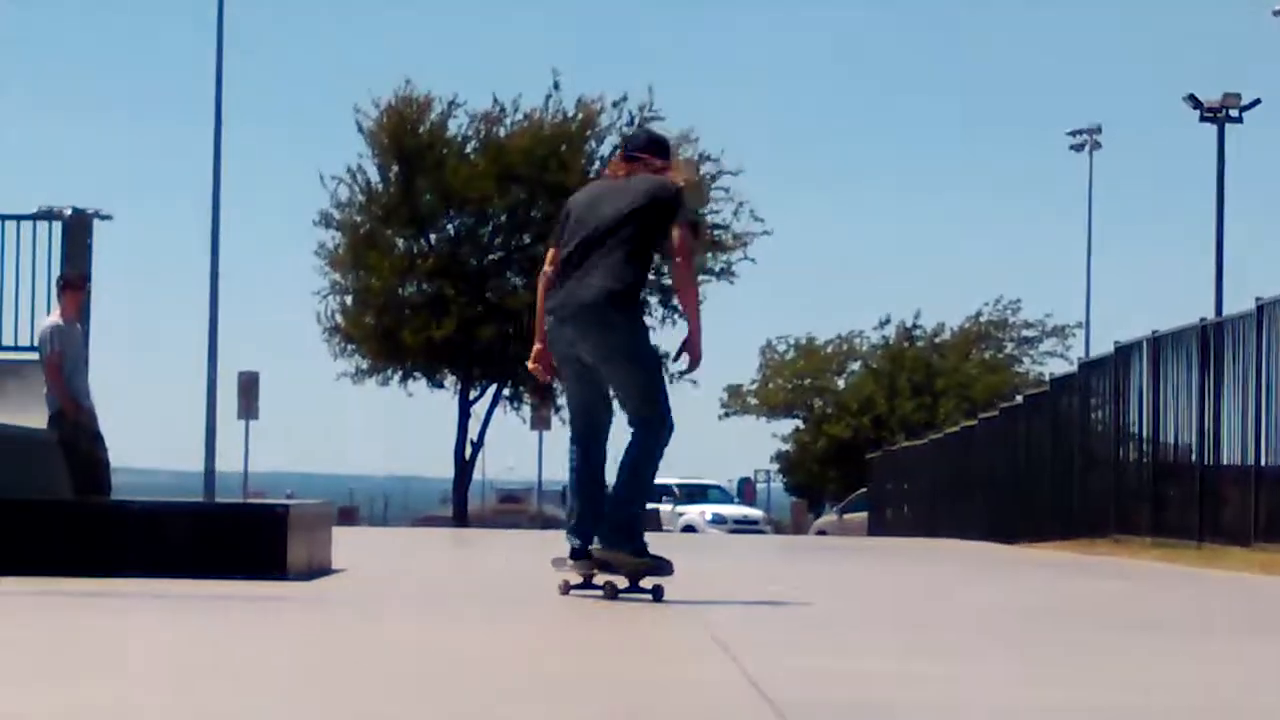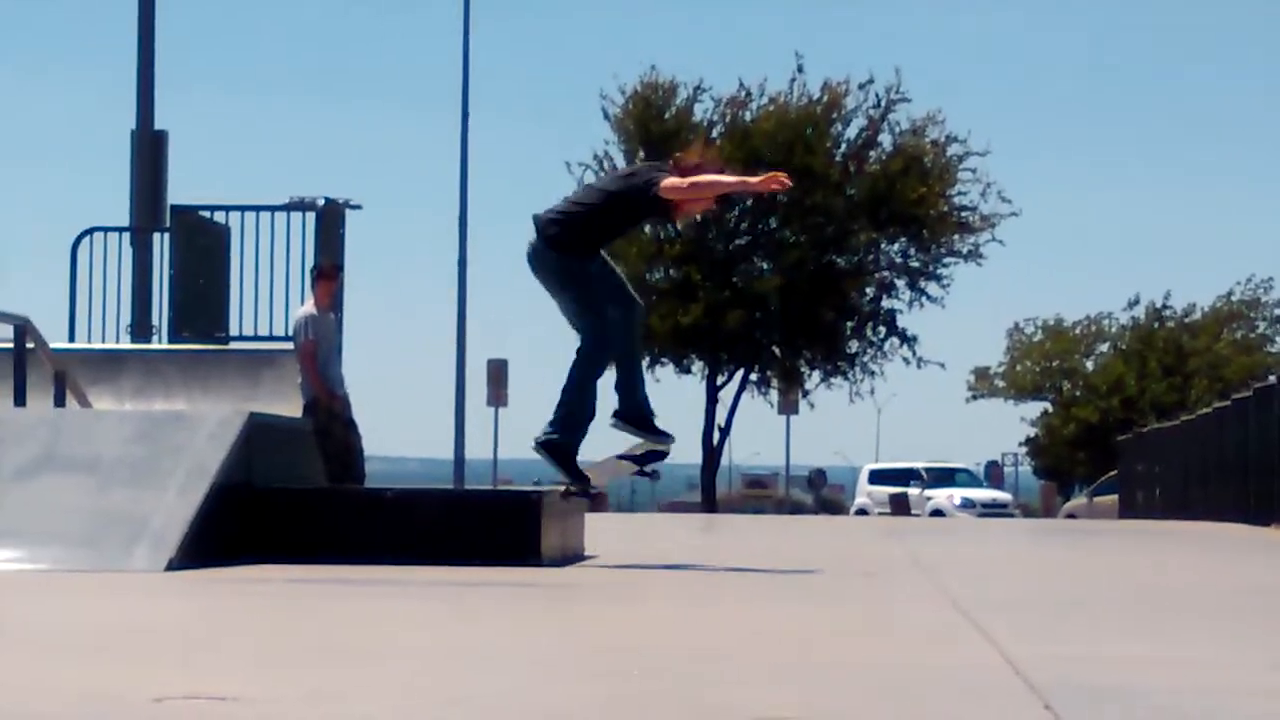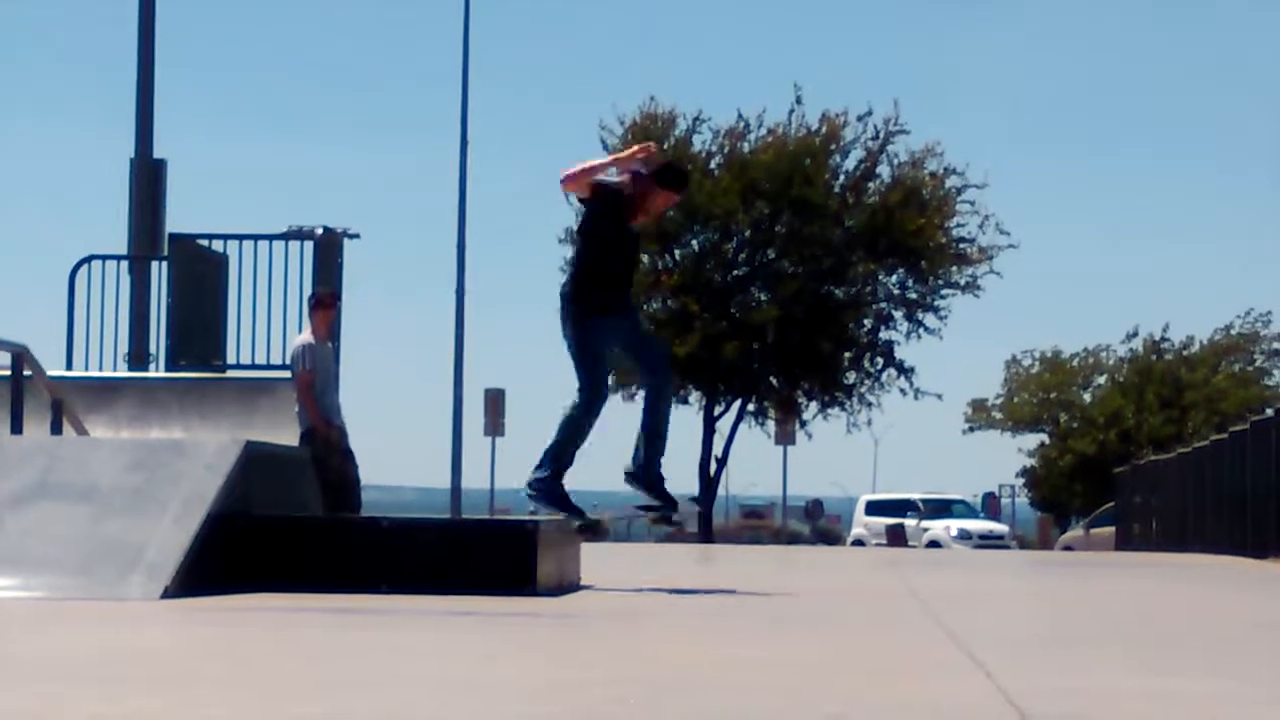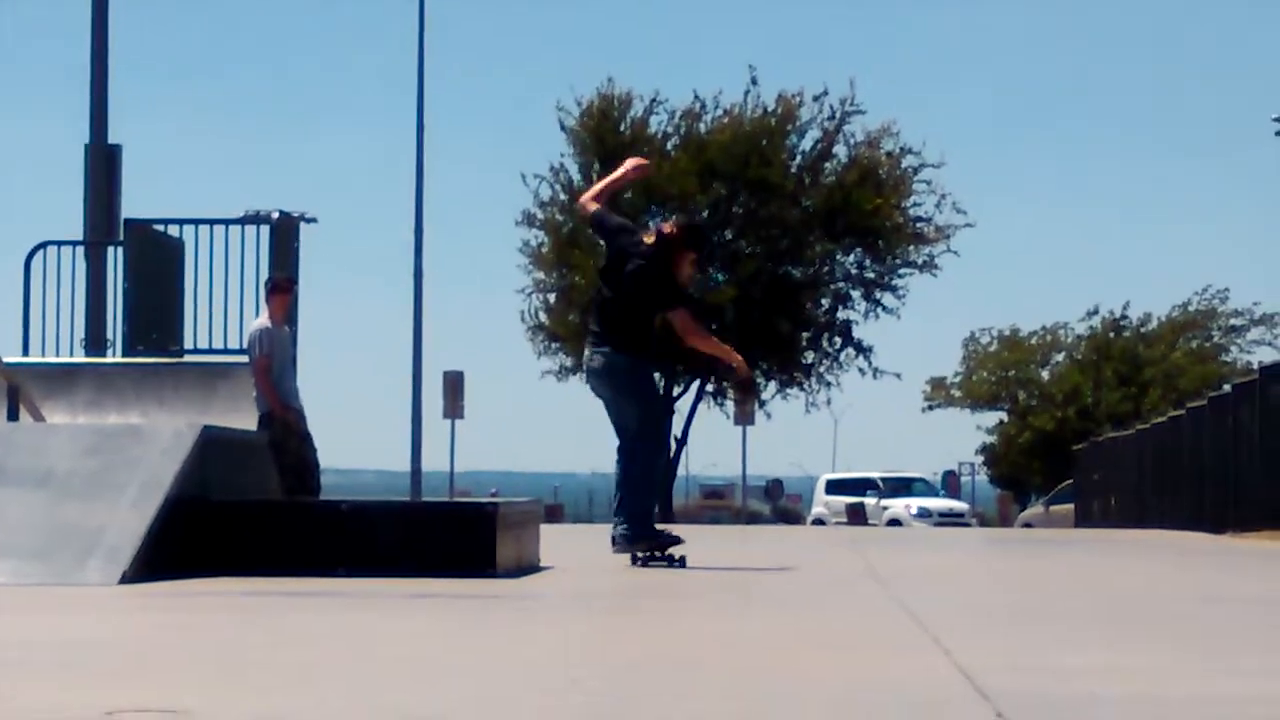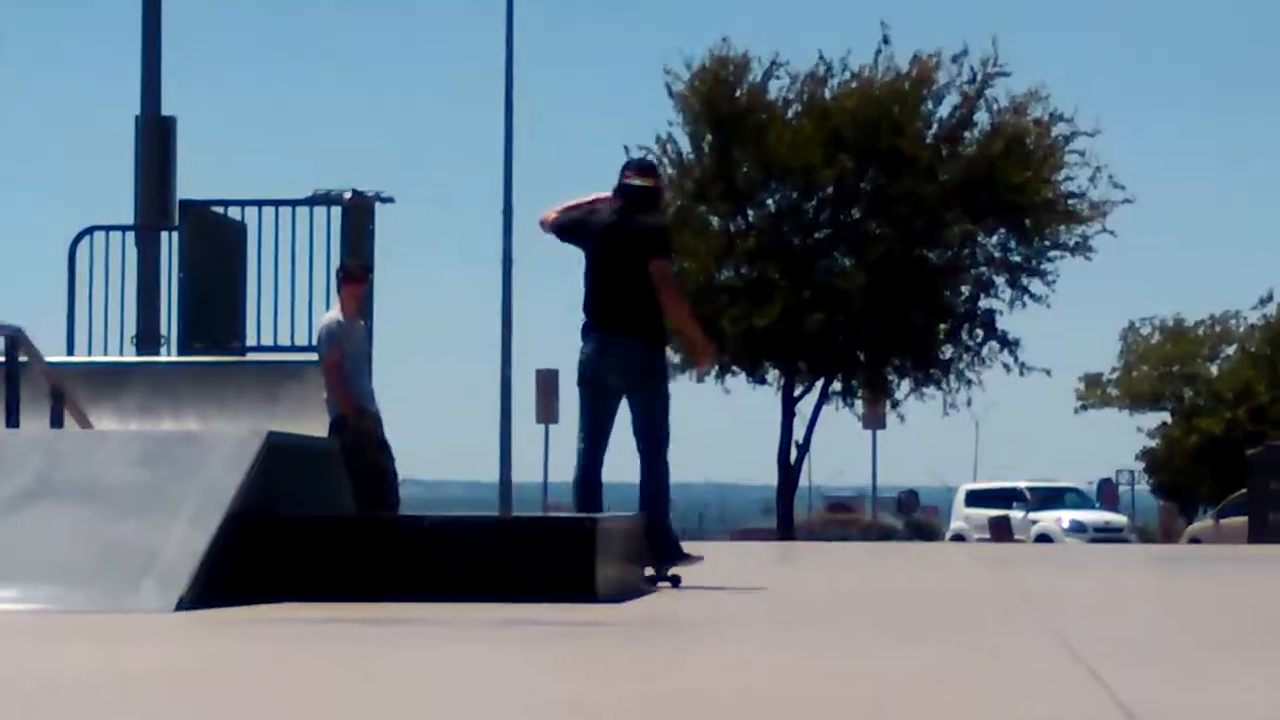
dt=1s
person 1, frame 1
left shoulder: (584, 194)
right shoulder: (666, 190)
left elbow: (549, 270)
right elbow: (681, 260)
left wrist: (542, 341)
right wrist: (694, 332)
left hip: (560, 318)
right hip: (609, 315)
left knee: (587, 432)
right knee: (653, 425)
left ankle: (582, 542)
right ankle: (619, 536)
person 1, frame 2
left shoulder: (653, 172)
right shoulder: (653, 184)
right elbow: (689, 185)
right wrist: (752, 182)
left hip: (578, 248)
right hip: (556, 248)
left knee: (628, 311)
right knee: (601, 339)
left ankle: (634, 412)
right ankle: (559, 440)
person 1, frame 3
left shoulder: (640, 208)
right shoulder: (612, 198)
right elbow: (570, 180)
right wrist: (621, 158)
left hip: (618, 310)
right hip: (583, 309)
left knee: (661, 381)
right knee: (593, 395)
left ankle: (645, 470)
right ankle: (545, 480)
person 1, frame 4
left shoulder: (625, 238)
right shoulder: (661, 275)
left elbow: (589, 202)
right elbow: (690, 333)
left wrist: (625, 171)
right wrist: (732, 356)
left hip: (595, 360)
right hip: (626, 364)
left knee: (630, 444)
right knee: (654, 444)
left ankle: (625, 528)
right ankle: (637, 530)
person 1, frame 5
left shoulder: (594, 220)
right shoulder: (652, 227)
left elbow: (548, 219)
right elbow: (664, 287)
left wrist: (596, 199)
right wrist: (698, 340)
left hip: (596, 347)
right hip: (641, 350)
left knee: (590, 449)
right knee: (653, 451)
right ankle: (658, 543)
person 2, frame 1
left shoulder: (76, 327)
right shoulder: (52, 328)
right elbow: (52, 374)
left wrist: (87, 408)
right wrist: (71, 410)
left hip: (82, 410)
right hip: (66, 413)
left knee: (98, 467)
right knee: (74, 472)
person 2, frame 2
left shoulder: (330, 316)
right shoulder: (307, 317)
right elbow: (307, 362)
left wrist: (341, 396)
right wrist: (327, 399)
left hip: (337, 399)
right hip: (320, 402)
left knee: (352, 456)
right knee: (330, 460)
person 2, frame 3
left shoulder: (328, 345)
right shoulder: (304, 346)
right elbow: (304, 392)
left wrist: (337, 426)
right wrist: (323, 429)
left hip: (334, 428)
right hip: (317, 431)
left knee: (348, 485)
right knee: (326, 489)
person 2, frame 4
left shoulder: (285, 330)
right shoulder: (261, 330)
right elbow: (261, 375)
left wrist: (295, 409)
right wrist: (281, 411)
left hip: (292, 411)
right hip: (275, 414)
left knee: (307, 467)
right knee: (285, 471)
person 2, frame 5
left shoulder: (360, 325)
right shoulder: (332, 325)
right elbow: (332, 375)
left wrist: (371, 413)
right wrist: (353, 415)
left hip: (367, 415)
right hip: (348, 419)
left knee: (384, 477)
right knee: (360, 482)
